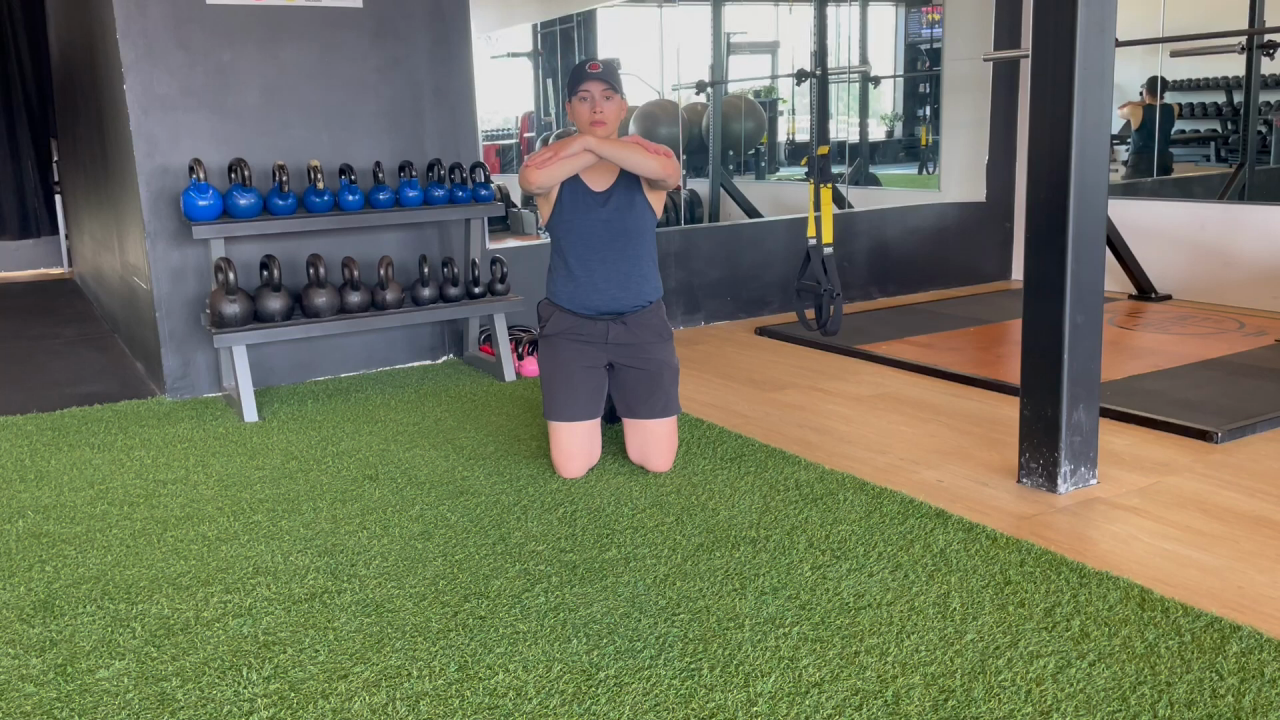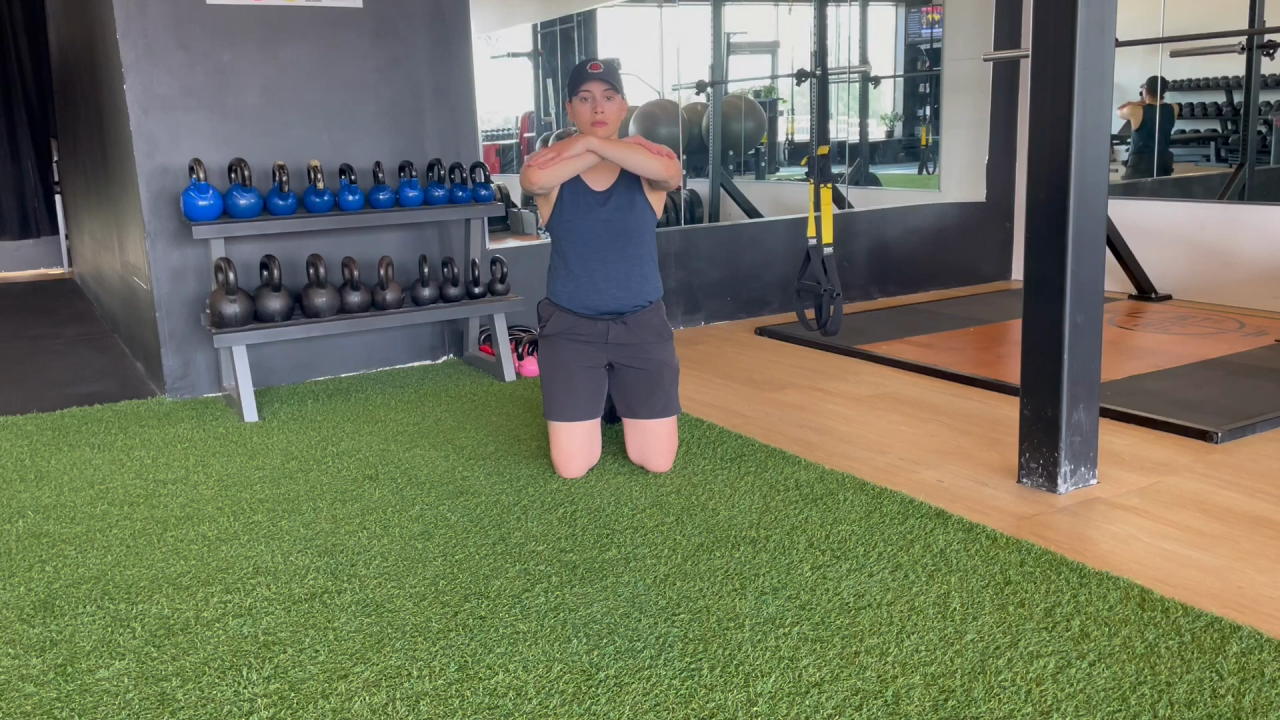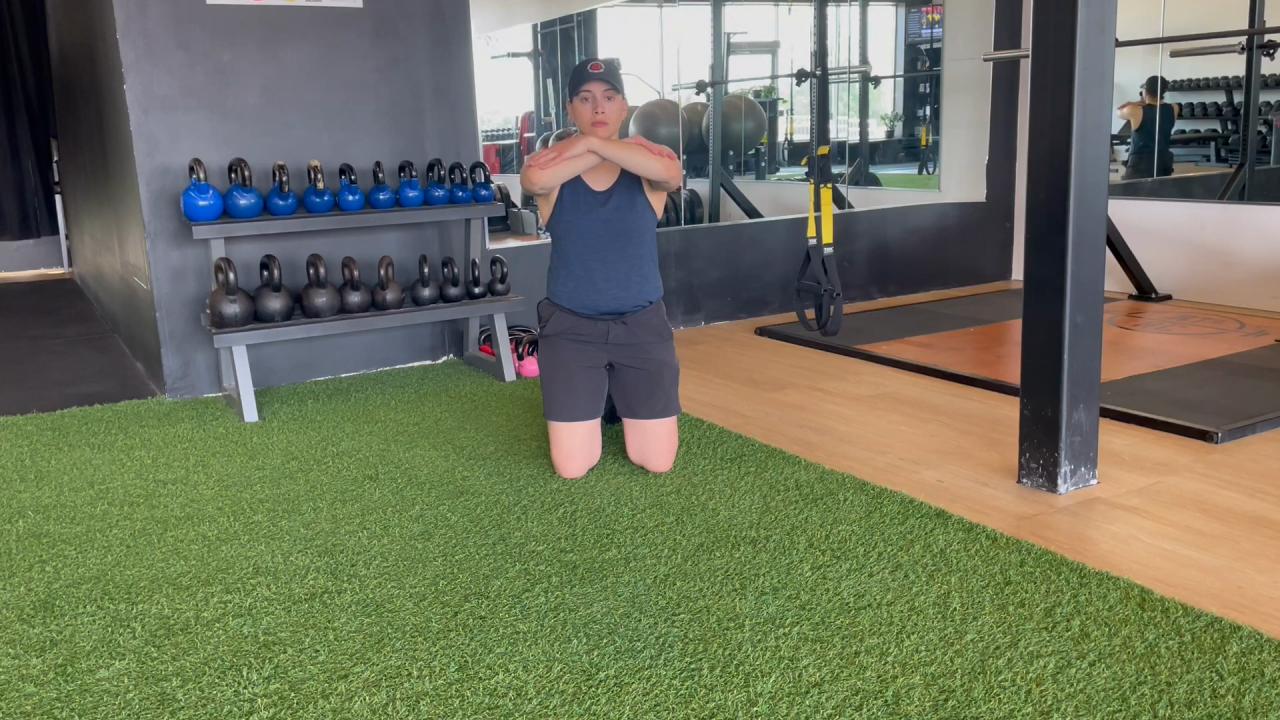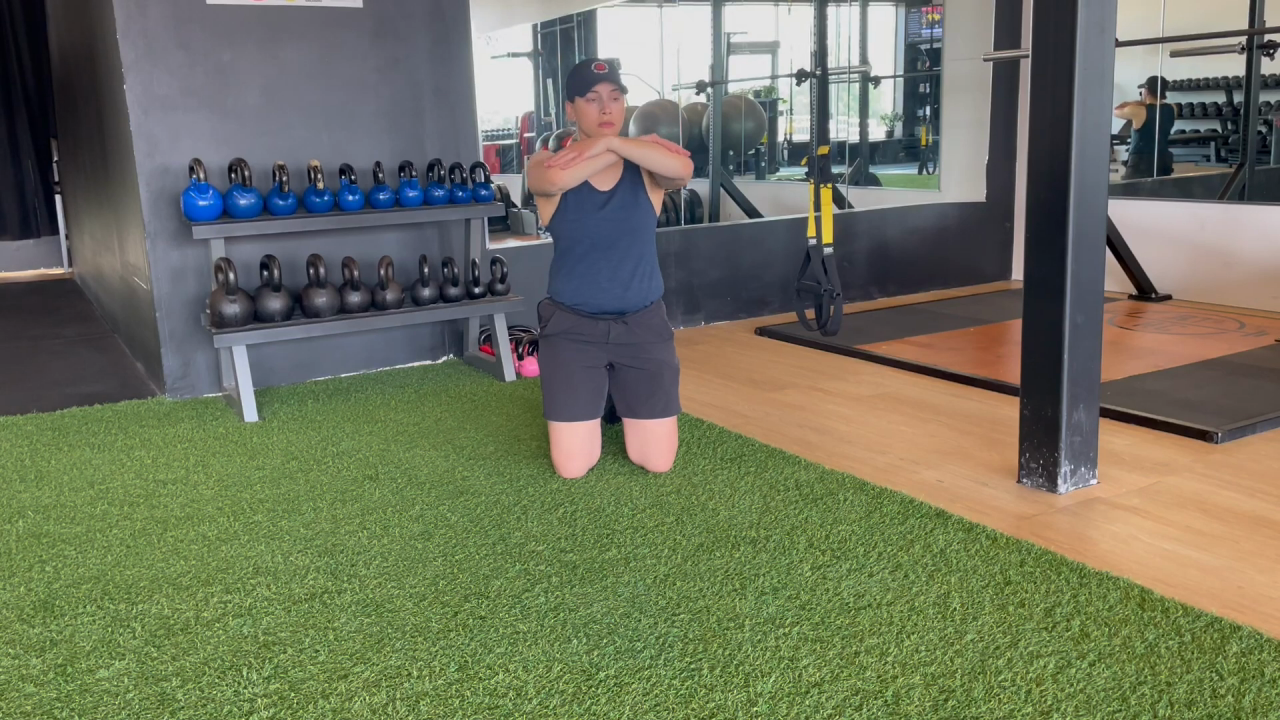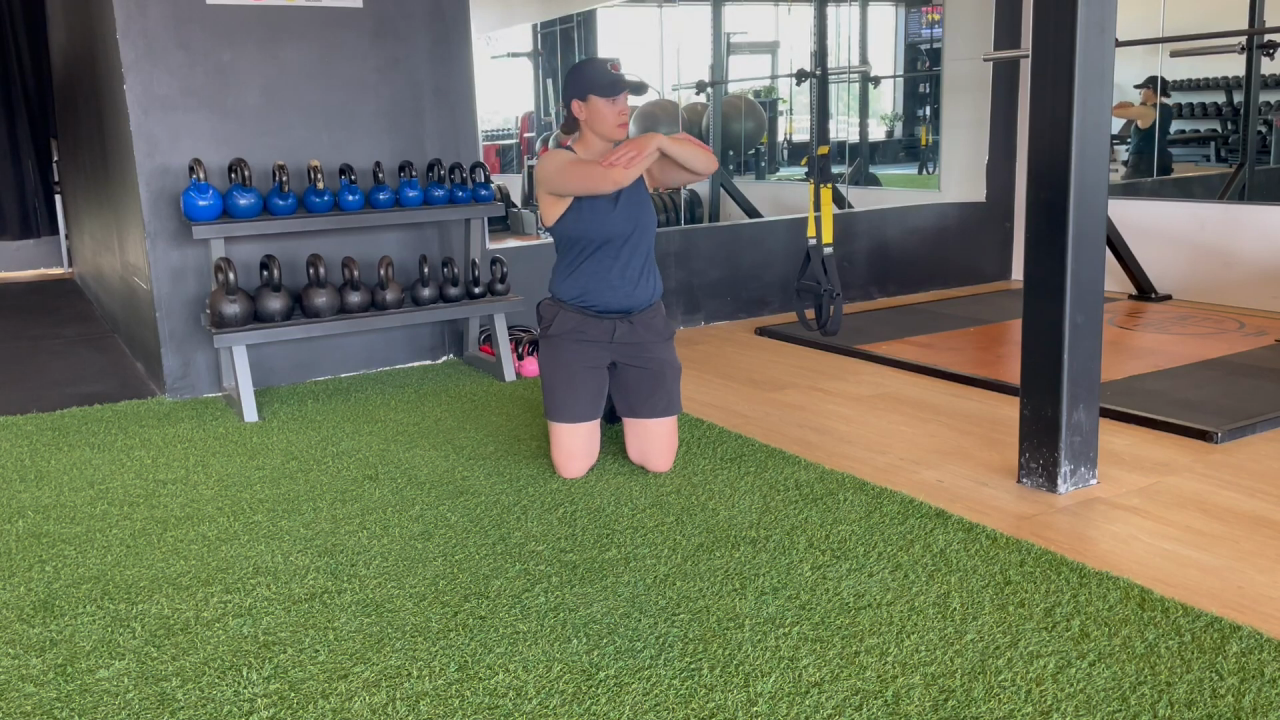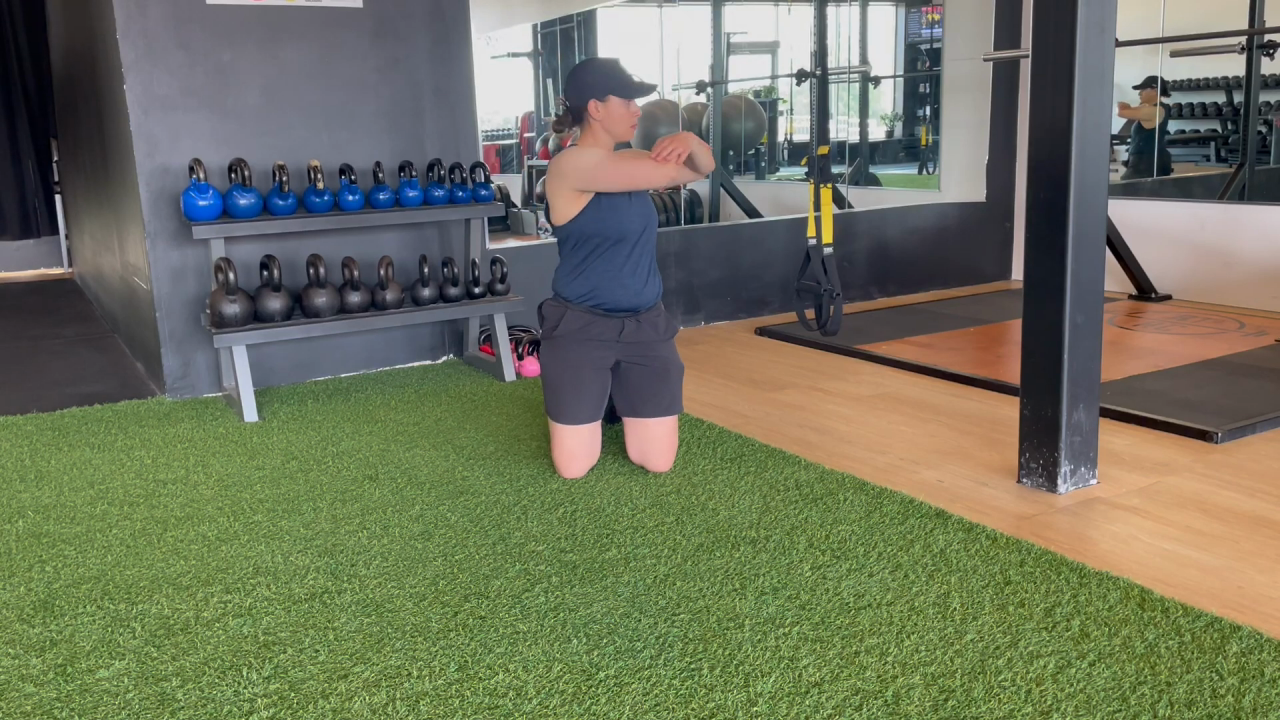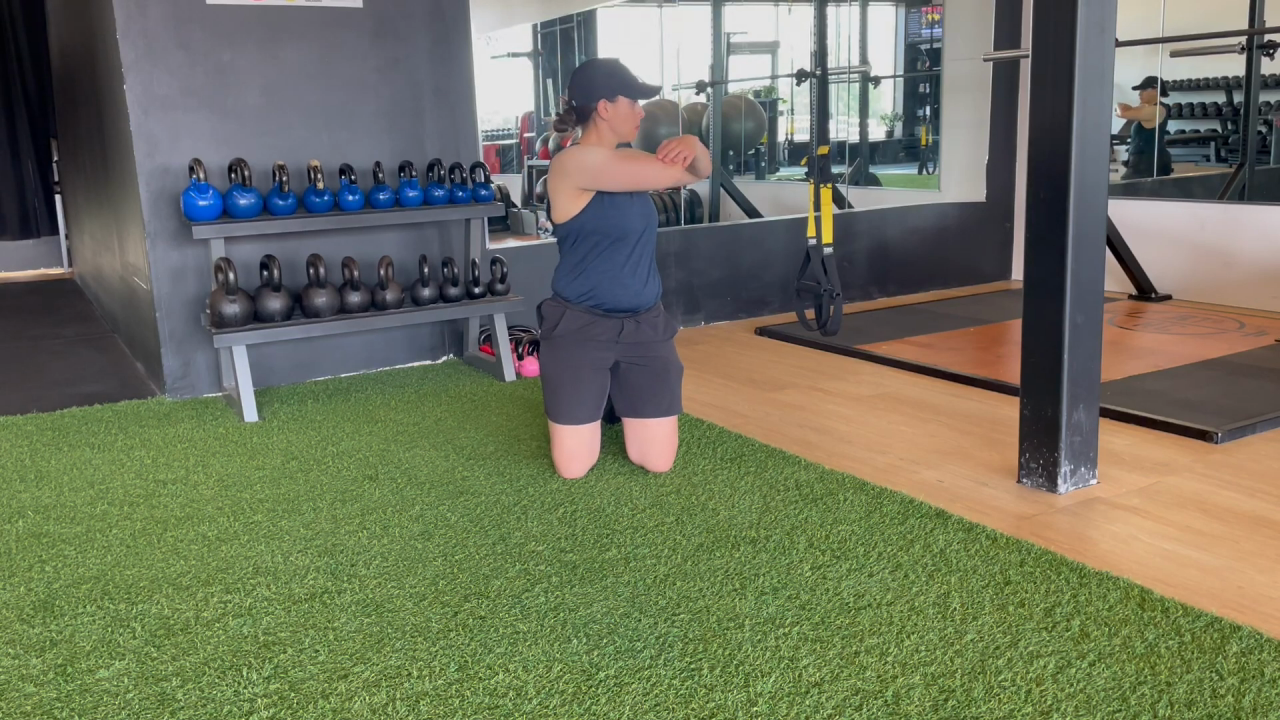
dt=0.3s
person 1, frame 1
left shoulder: (648, 166)
right shoulder: (553, 168)
left elbow: (667, 170)
right elbow: (532, 177)
left wrist: (591, 142)
right wrist: (616, 147)
left hip: (642, 326)
right hip: (571, 329)
left knee: (657, 463)
right knee: (572, 468)
left ankle: (620, 397)
right ankle: (595, 401)
person 1, frame 2
left shoulder: (647, 167)
right shoulder: (551, 163)
left elbow: (668, 170)
right elbow: (534, 179)
left wrist: (591, 144)
right wrist: (621, 150)
left hip: (642, 326)
right hip: (571, 329)
left knee: (656, 463)
right knee: (572, 468)
left ankle: (618, 397)
right ankle: (596, 400)
person 1, frame 3
left shoulder: (648, 167)
right shoulder: (552, 163)
left elbow: (669, 171)
right elbow: (535, 178)
left wrist: (593, 144)
right wrist: (621, 149)
left hip: (642, 326)
right hip: (571, 329)
left knee: (657, 463)
right knee: (572, 468)
left ankle: (619, 399)
right ankle: (593, 402)
person 1, frame 4
left shoulder: (645, 167)
right shoulder: (549, 163)
left elbow: (683, 168)
right elbow: (560, 178)
left wrist: (611, 143)
right wrist: (631, 147)
left hip: (643, 326)
right hip: (572, 328)
left knee: (657, 463)
right knee: (572, 468)
left ankle: (619, 397)
right ankle: (595, 401)
person 1, frame 5
left shoulder: (643, 167)
right shoulder: (555, 166)
left elbow: (706, 164)
right elbow: (609, 177)
left wrist: (660, 141)
right wrist: (651, 144)
left hip: (644, 325)
right hip: (575, 328)
left knee: (658, 464)
right knee: (572, 469)
left ankle: (620, 397)
right ankle: (593, 402)
person 1, frame 6
left shoulder: (628, 163)
right shoulder: (571, 165)
left elbow: (702, 168)
right elbow: (662, 171)
left wrist: (688, 140)
right wrist: (677, 145)
left hip: (646, 325)
right hip: (580, 328)
left knee: (658, 463)
right knee: (573, 469)
left ankle: (617, 398)
right ankle: (596, 403)
person 1, frame 7
left shoulder: (628, 163)
right shoulder: (573, 163)
left elbow: (699, 172)
right elbow: (665, 172)
left wrist: (691, 144)
right wrist: (680, 149)
left hip: (645, 326)
right hip: (579, 328)
left knee: (658, 463)
right knee: (573, 468)
left ankle: (618, 397)
right ankle: (598, 401)
